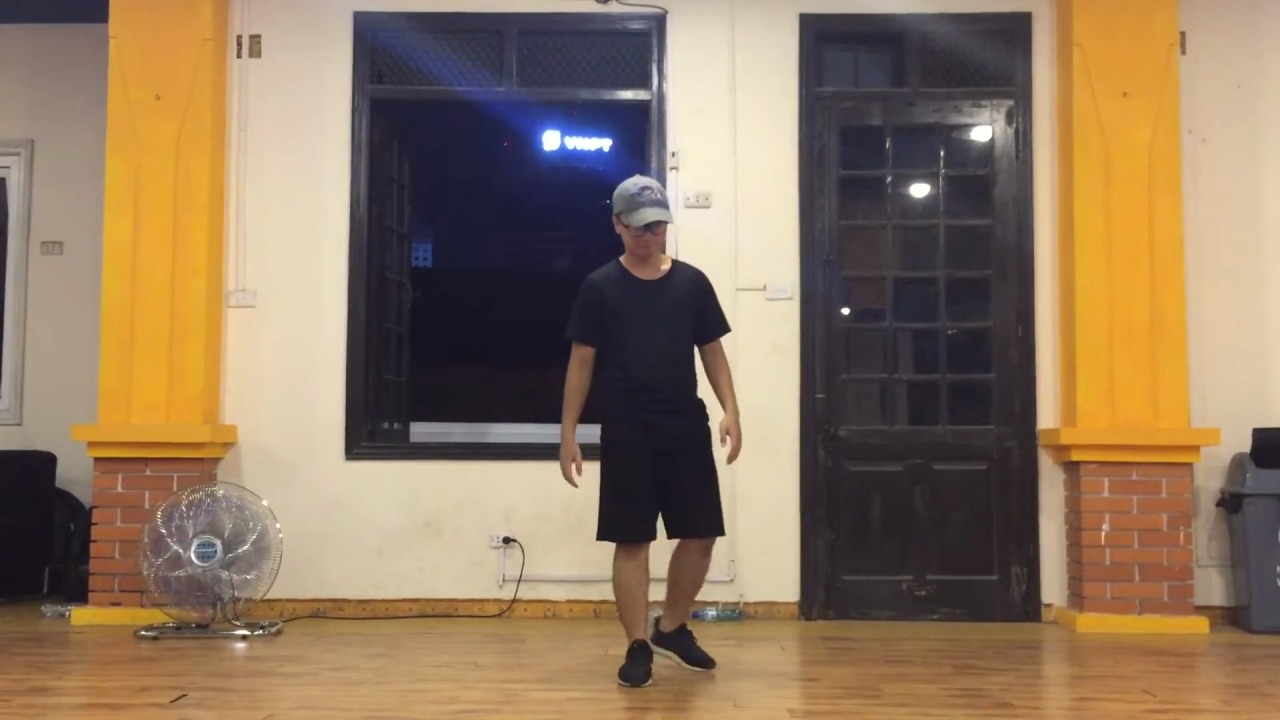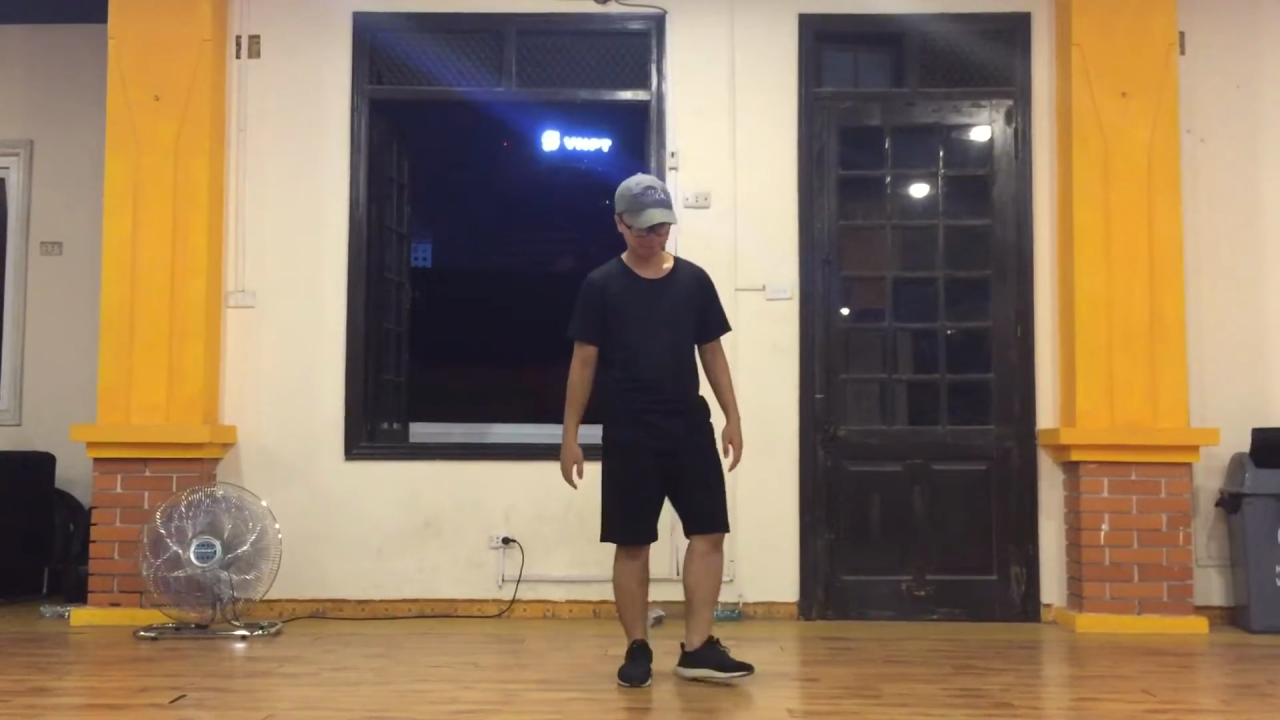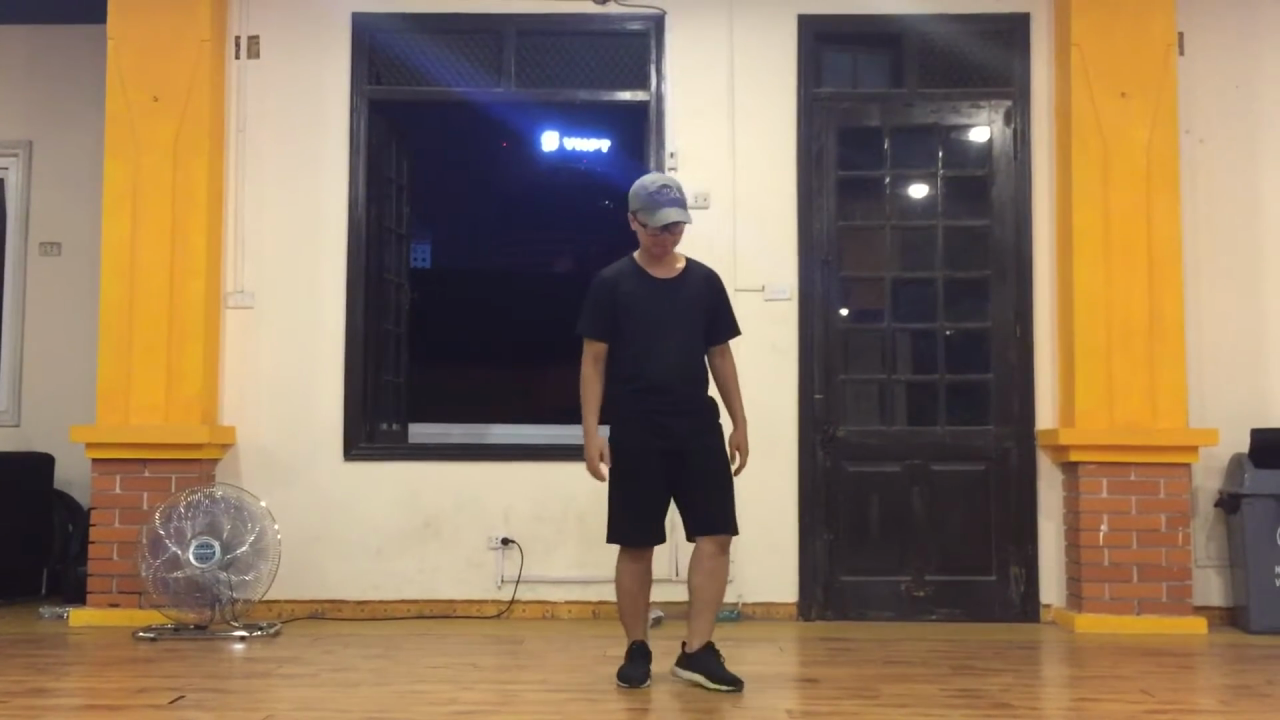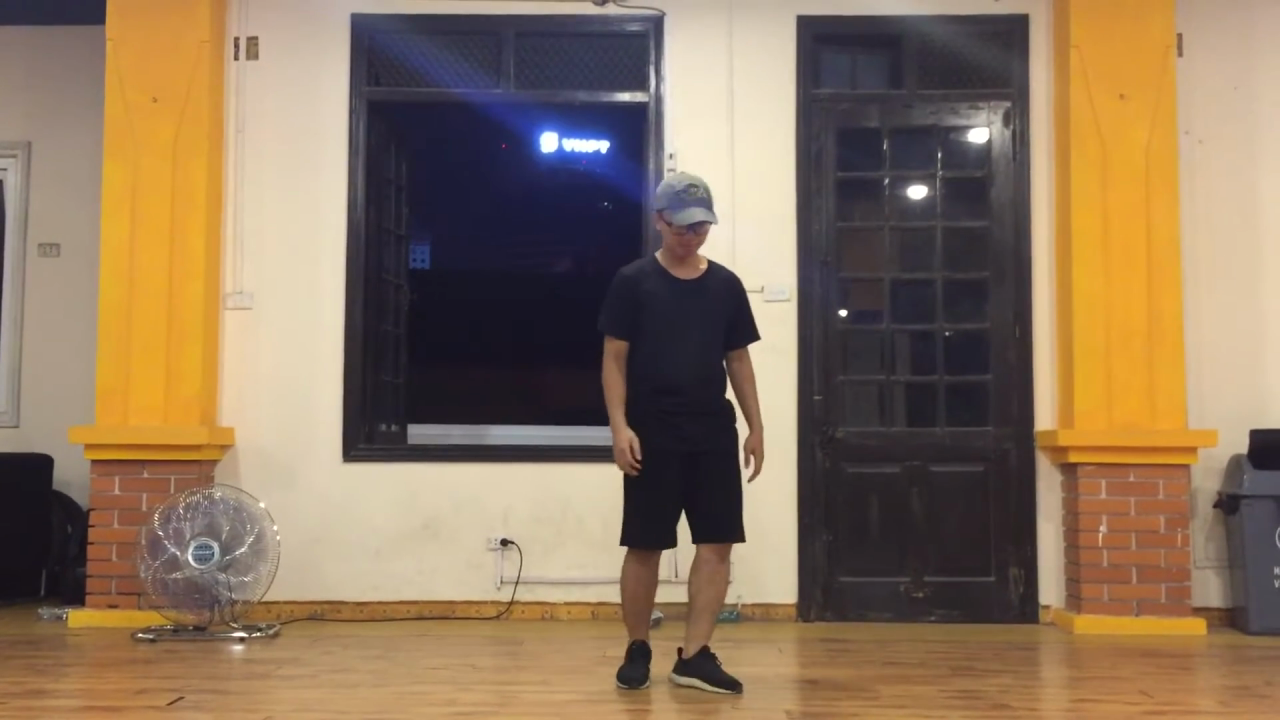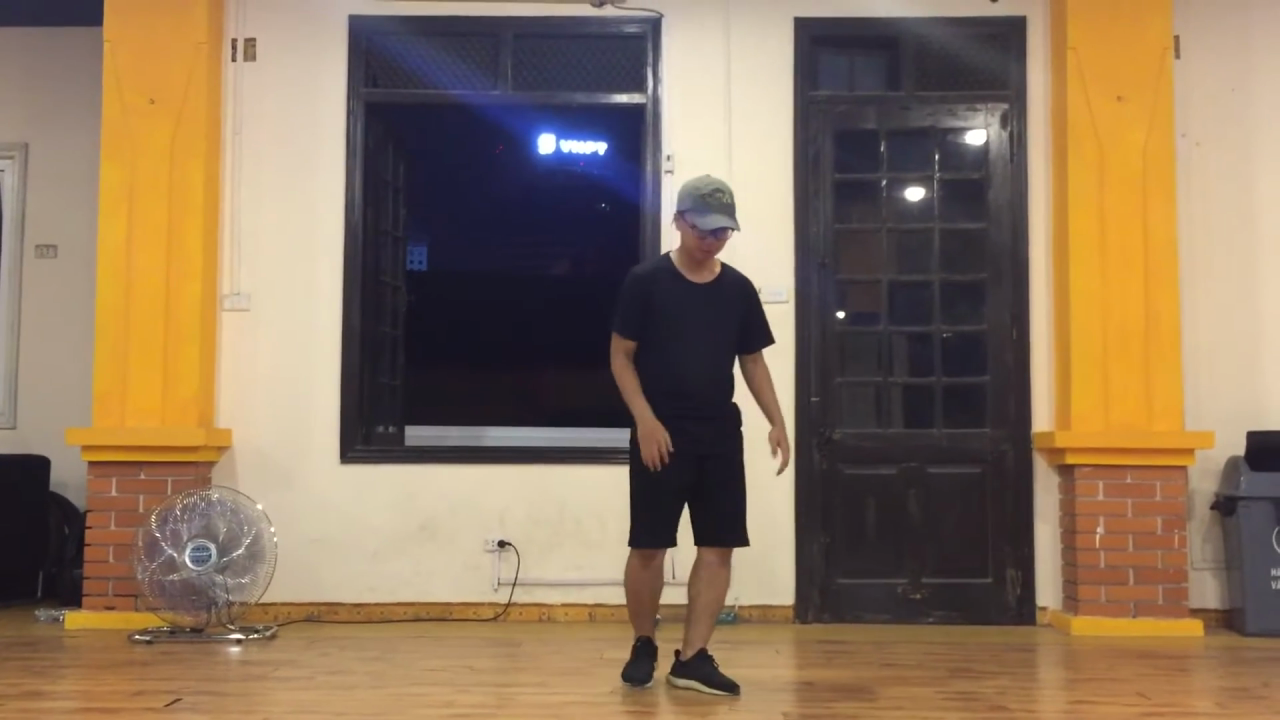
dt=0.2s
person 1, frame 1
left shoulder: (692, 282)
right shoulder: (600, 287)
left elbow: (712, 351)
right elbow: (581, 363)
left wrist: (731, 411)
right wrist: (569, 433)
left hip: (687, 427)
right hip: (626, 433)
left knee: (700, 534)
right knee: (631, 541)
left ankle: (673, 628)
right ankle: (638, 647)
person 1, frame 2
left shoulder: (694, 280)
right shoulder: (601, 285)
left elbow: (712, 352)
right elbow: (583, 363)
left wrist: (732, 418)
right wrist: (570, 435)
left hip: (690, 426)
right hip: (628, 433)
left knee: (709, 534)
right knee: (632, 544)
left ankle: (697, 647)
right ankle: (637, 648)
person 1, frame 3
left shoulder: (705, 282)
right shoulder: (612, 283)
left elbow: (720, 355)
right elbow: (594, 360)
left wrist: (739, 423)
right wrist: (591, 430)
left hip: (699, 428)
right hip: (635, 433)
left knee: (714, 537)
right knee: (635, 545)
left ankle: (697, 650)
right ankle: (637, 650)
person 1, frame 4
left shoulder: (726, 285)
right shoulder: (633, 281)
left elbow: (738, 359)
right elbow: (613, 359)
left wrist: (755, 427)
right wrist: (620, 426)
left hip: (714, 431)
right hip: (652, 433)
left knee: (716, 544)
right knee: (644, 546)
left ankle: (694, 654)
right ankle: (638, 649)
person 1, frame 5
left shoulder: (739, 290)
right shoulder: (646, 281)
left elbow: (752, 361)
right elbow: (620, 356)
left wrist: (777, 422)
right wrist: (644, 419)
left hip: (720, 433)
right hip: (661, 434)
left knee: (718, 547)
right knee: (649, 546)
left ankle: (691, 657)
right ankle: (642, 645)
